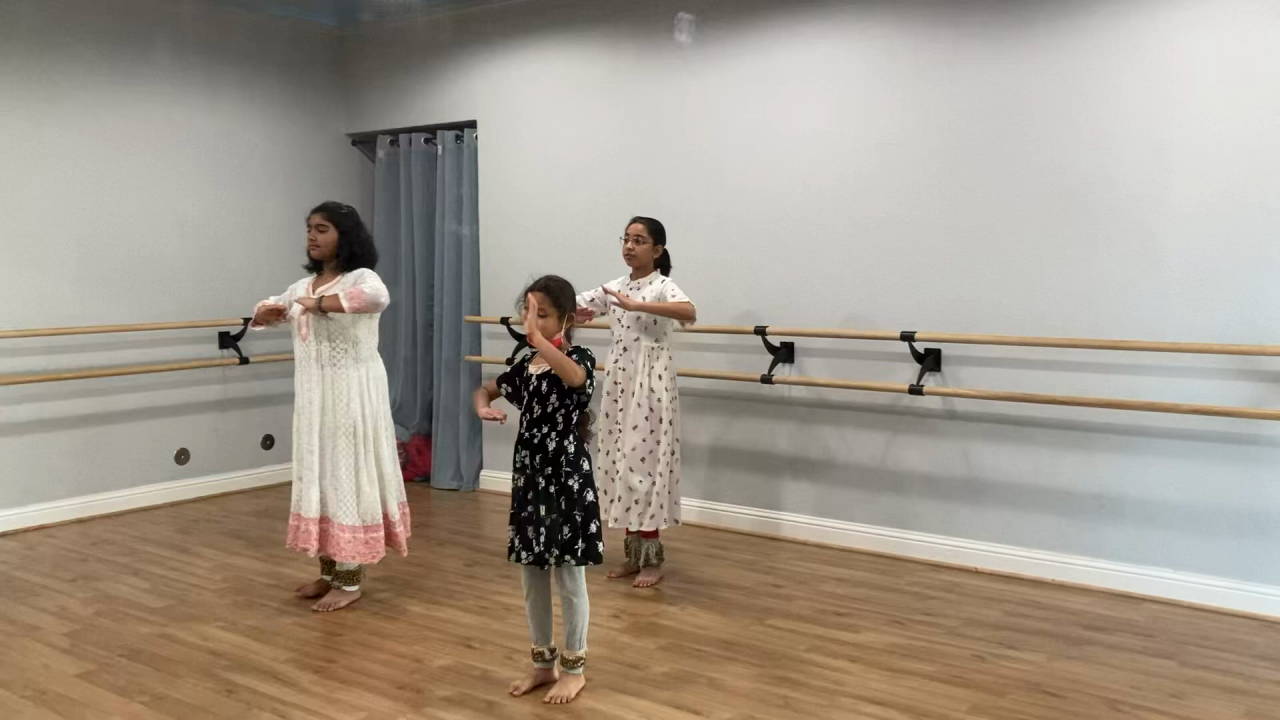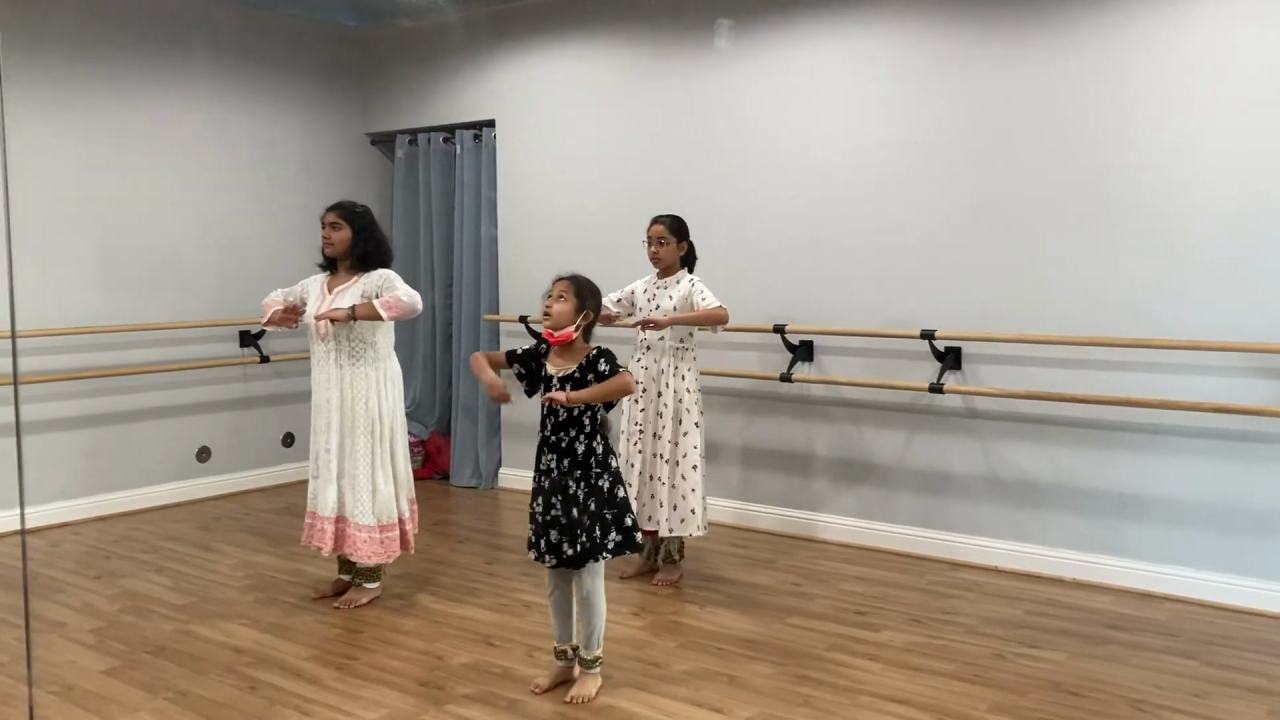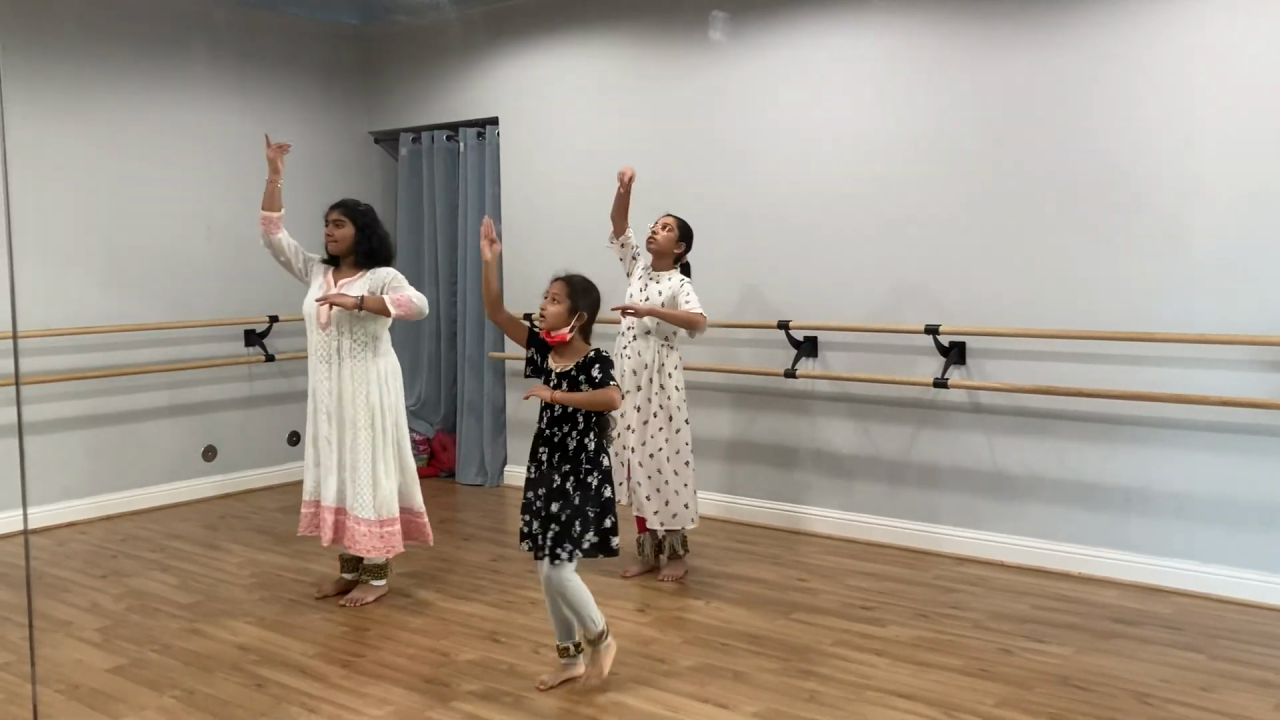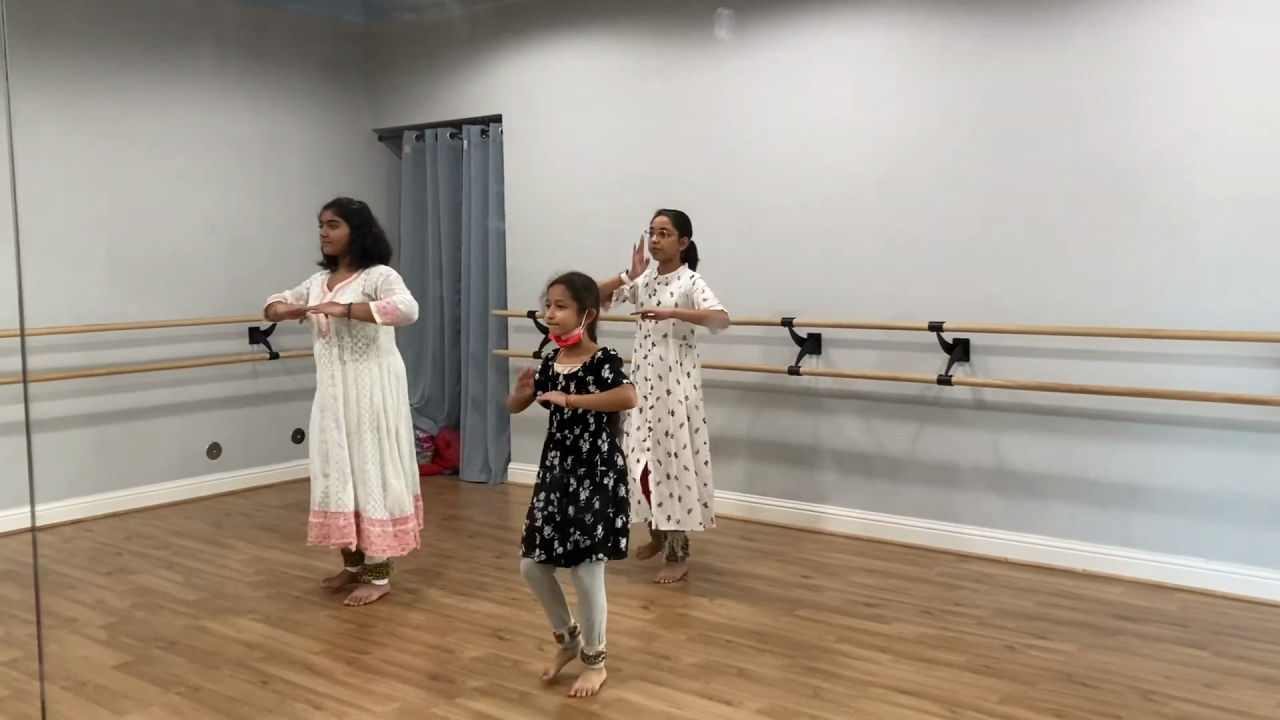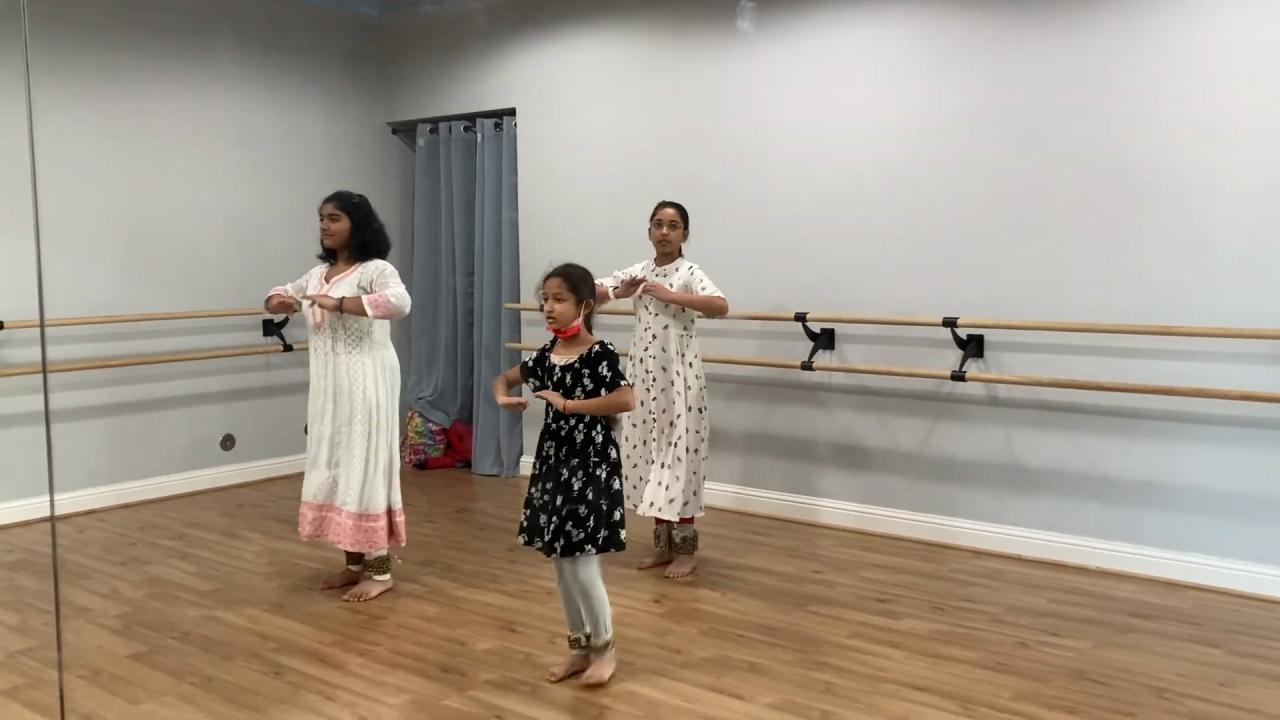
dt=1s
person 1, frame 1
left shoulder: (577, 358)
right shoulder: (524, 364)
left elbow: (575, 377)
right elbow: (484, 389)
left wrist: (541, 343)
right wrist: (484, 409)
left hip: (567, 477)
right hip: (528, 476)
left knee: (568, 578)
right knee: (533, 577)
left ankle: (574, 668)
right ankle: (543, 663)
person 1, frame 2
left shoulder: (597, 359)
right shoulder: (537, 356)
left elbow: (627, 383)
right elbow: (481, 359)
left wrist: (571, 397)
right wrist: (489, 377)
left hip: (591, 477)
right hip: (550, 475)
left knee: (587, 578)
right knee: (557, 577)
left ankle: (591, 667)
right ankle: (565, 661)
person 1, frame 3
left shoulder: (595, 362)
right shoulder: (542, 350)
left elbow: (613, 399)
right elbow: (495, 314)
left wrist: (554, 395)
right wrist: (489, 264)
left hip: (583, 475)
right hip: (545, 471)
left knee: (556, 569)
right knee: (549, 571)
left ankle: (600, 638)
right ankle: (570, 657)
person 1, frame 4
left shoulder: (603, 361)
right shoulder: (550, 362)
left elbow: (628, 397)
right elbow: (515, 405)
left wrist: (570, 400)
right wrist: (521, 392)
left hip: (595, 474)
right hip: (556, 471)
left knee: (587, 572)
right knee: (533, 567)
left ankle: (595, 661)
right ankle: (567, 636)
person 1, frame 5
left shoulder: (600, 355)
right shoulder: (545, 354)
left elbow: (626, 400)
right elbow: (504, 378)
left wrist: (570, 405)
right wrist: (503, 398)
left hip: (592, 466)
right hip: (552, 463)
left knee: (582, 567)
right knee: (562, 565)
left ankle: (603, 651)
right ankle: (580, 648)
person 2, frame 1
left shoulder: (360, 278)
right shoulder: (305, 285)
left elbow: (377, 298)
right elbow: (268, 309)
left wrist: (319, 302)
right wrist: (266, 312)
left hip: (352, 393)
right hip: (314, 395)
left knee: (348, 474)
right knee: (318, 475)
left ankle: (350, 581)
right ankle: (328, 572)
person 2, frame 2
left shoulder: (379, 279)
right shoulder: (315, 284)
left elbow: (410, 302)
right elbow: (275, 299)
left wrist: (351, 312)
right wrist: (281, 313)
left hip: (369, 393)
right hip: (330, 395)
left knee: (366, 474)
right knee: (333, 475)
left ankle: (370, 579)
right ankle: (347, 572)
person 2, frame 3
left shoulder: (382, 277)
right shoulder: (315, 272)
left elbow: (418, 305)
right elbow: (272, 234)
left wrist: (357, 301)
right wrist: (275, 175)
left hip: (369, 391)
right hip: (328, 391)
left knee: (369, 474)
right knee: (334, 474)
left ankle: (376, 575)
right ankle: (350, 569)
person 2, frame 4
left shoulder: (379, 276)
right shoulder: (318, 281)
left elbow: (407, 309)
right elbow: (274, 303)
left wrist: (345, 309)
right wrist: (286, 310)
left hip: (373, 389)
right hip: (333, 391)
left knee: (372, 469)
right knee: (335, 470)
left ankle: (378, 574)
right ankle: (353, 561)
person 2, frame 5
left shoulder: (376, 270)
right shoulder: (319, 274)
left elbow: (399, 303)
right elbow: (281, 295)
left wrist: (338, 304)
right wrist: (280, 301)
left hip: (366, 384)
right hip: (329, 386)
left knee: (365, 466)
right knee: (334, 466)
left ankle: (380, 570)
right ankle: (355, 562)
person 3, frame 1
left shoulder: (663, 287)
right shoulder: (615, 288)
left elbow: (689, 312)
left wrist: (636, 305)
right wrist: (575, 312)
left hip: (651, 384)
right hip: (619, 383)
left knee: (646, 464)
right knee: (622, 463)
left ankle: (652, 560)
right ankle: (633, 555)
person 3, frame 2
left shoulder: (690, 286)
right shoulder: (640, 288)
left elbow: (721, 315)
left wrist: (669, 319)
right wrist: (600, 315)
left hip: (675, 384)
right hip: (641, 383)
left knee: (672, 463)
right knee: (640, 463)
left ankle: (672, 559)
right ankle: (648, 553)
person 3, frame 3
left shoulder: (679, 284)
right shoulder: (636, 268)
left elbow: (699, 322)
right elbow: (618, 225)
left wrist: (651, 311)
right wrist: (624, 187)
left hip: (660, 379)
right hip: (629, 378)
left knee: (663, 461)
right knee: (635, 462)
left ankle: (676, 553)
right ankle: (648, 551)
person 3, frame 4
left shoulder: (691, 282)
right shoulder: (643, 280)
left elbow: (721, 319)
left wrist: (672, 312)
right wrist: (627, 277)
left hip: (676, 382)
right hip: (643, 381)
left knee: (674, 460)
right knee: (640, 462)
left ankle: (676, 555)
right ankle: (657, 529)
person 3, frame 5
left shoulder: (690, 273)
right shoulder: (637, 272)
left elbow: (720, 306)
right elbow: (591, 291)
left wrist: (668, 294)
right wrist: (622, 291)
left hip: (679, 374)
right hip: (644, 374)
left knee: (676, 454)
right knee: (650, 454)
left ankle: (686, 547)
right ankle: (664, 543)
